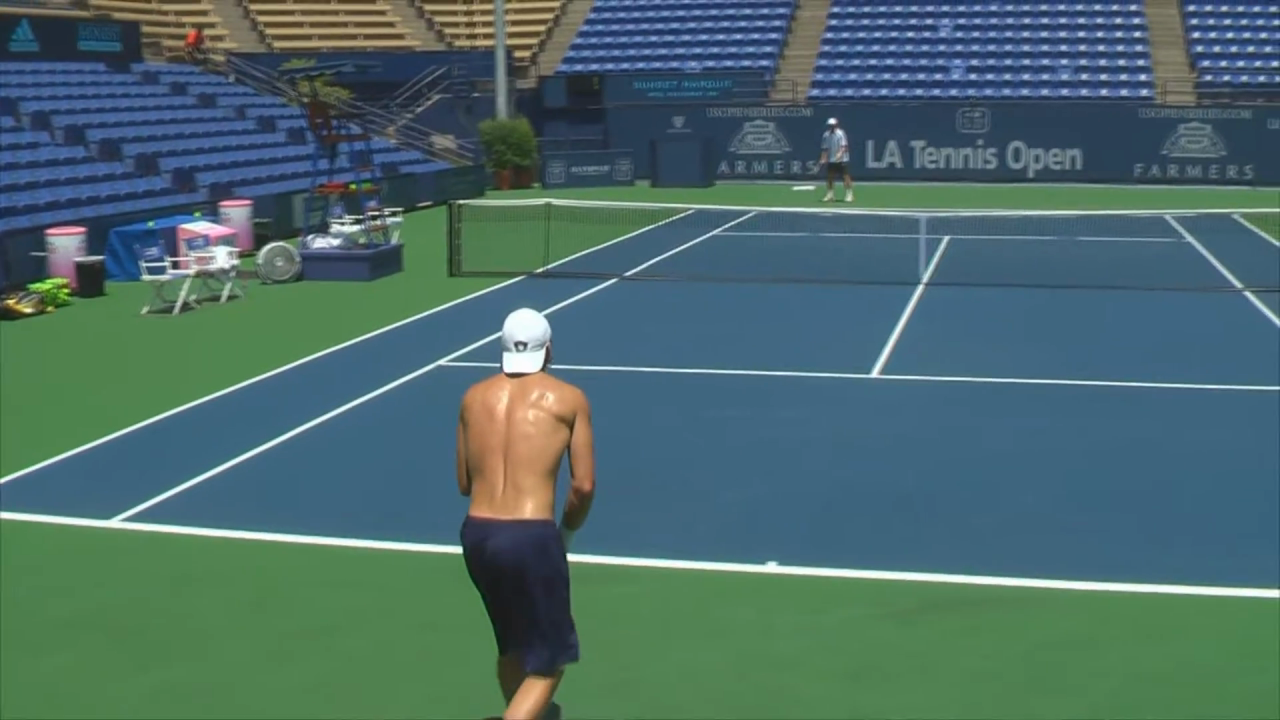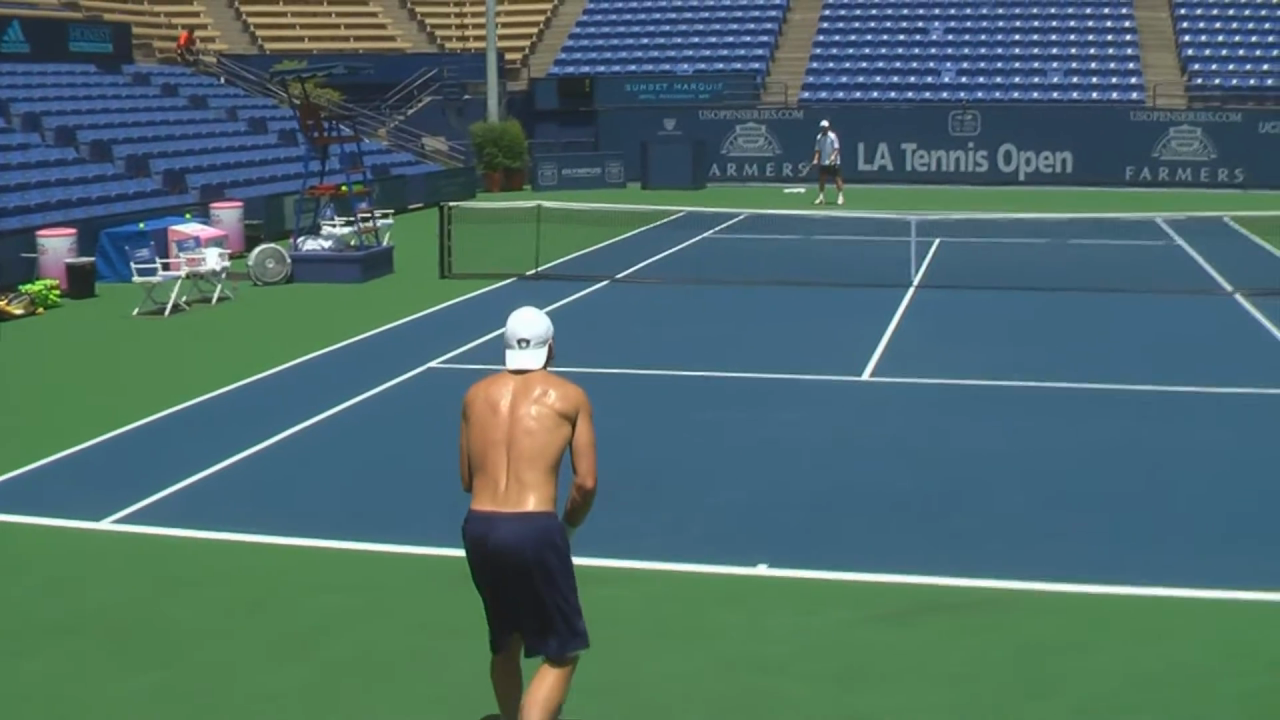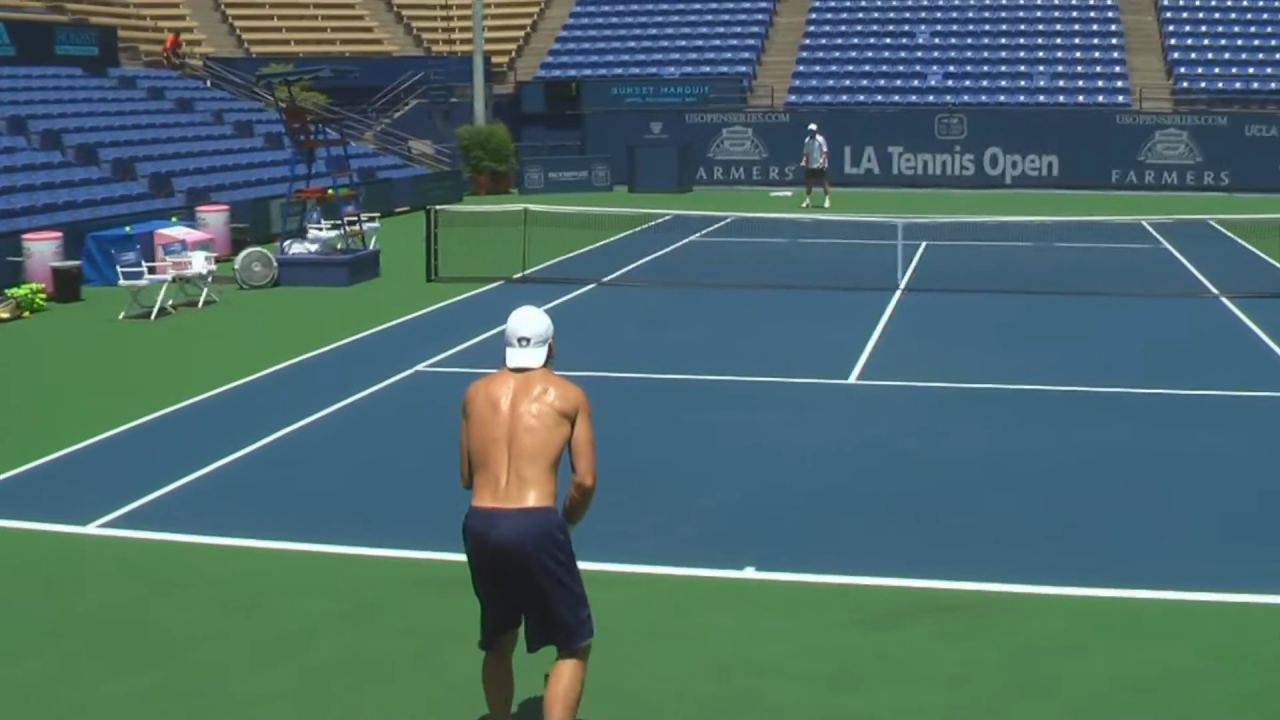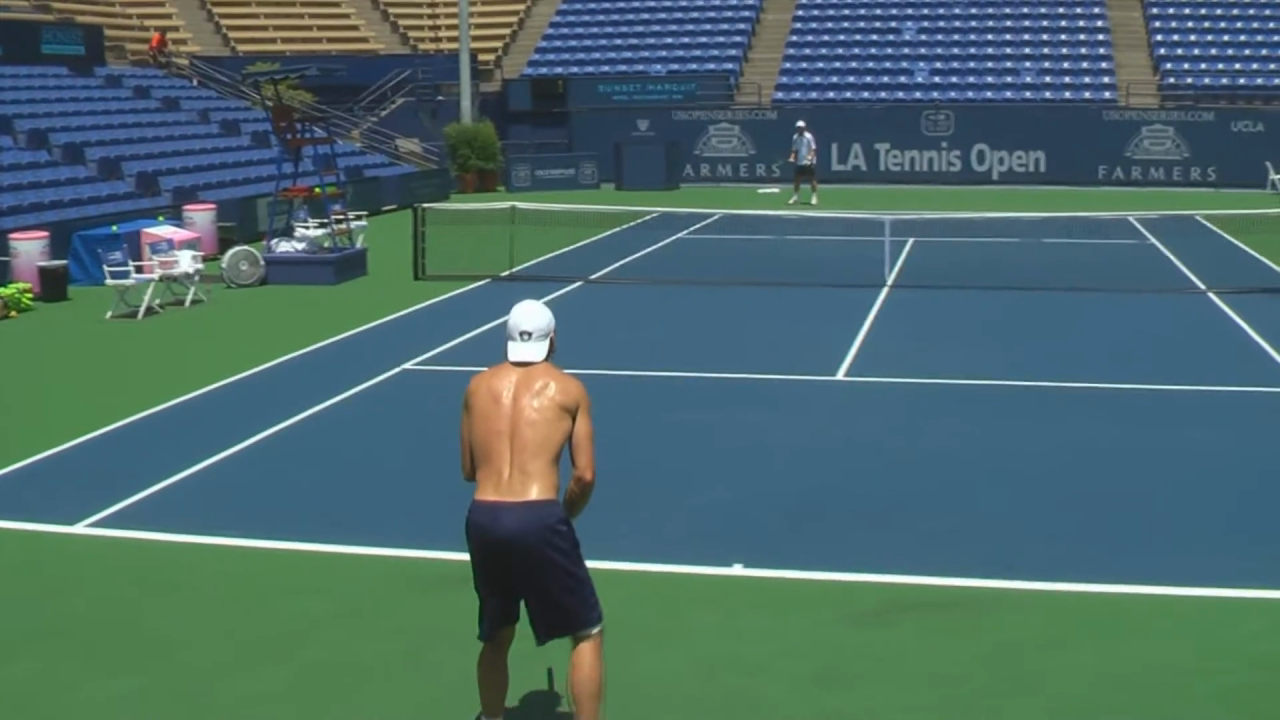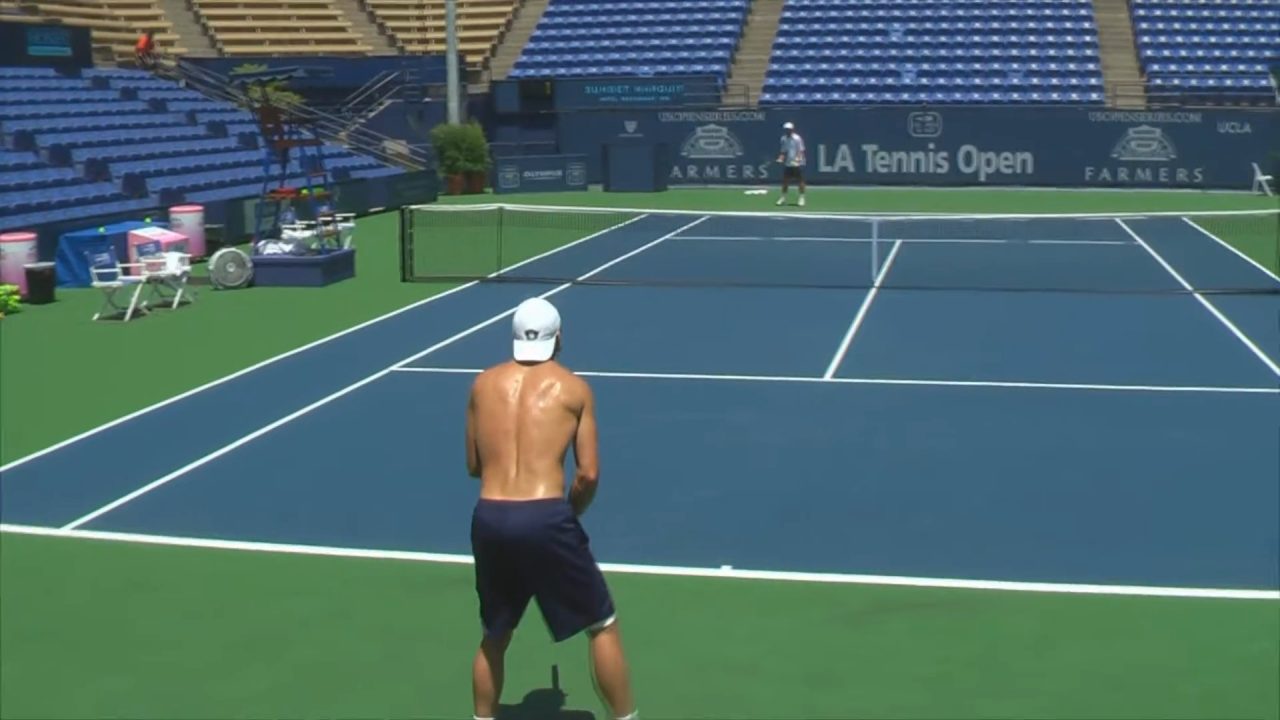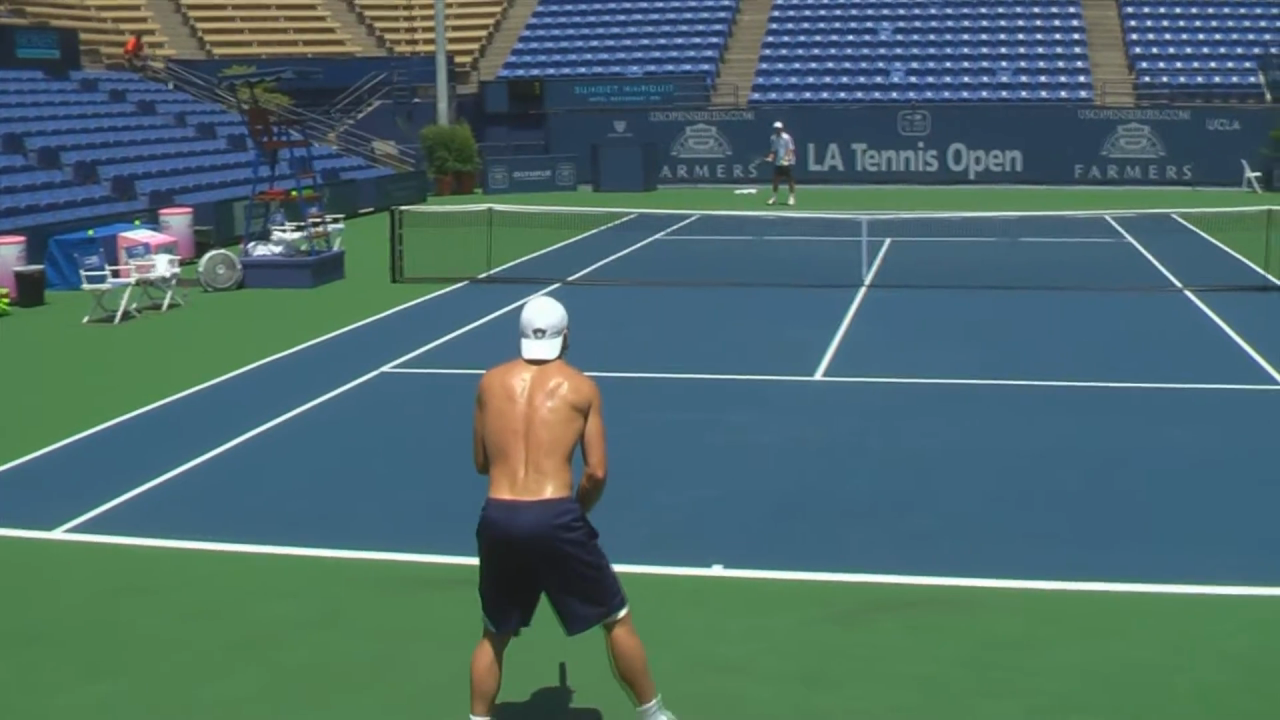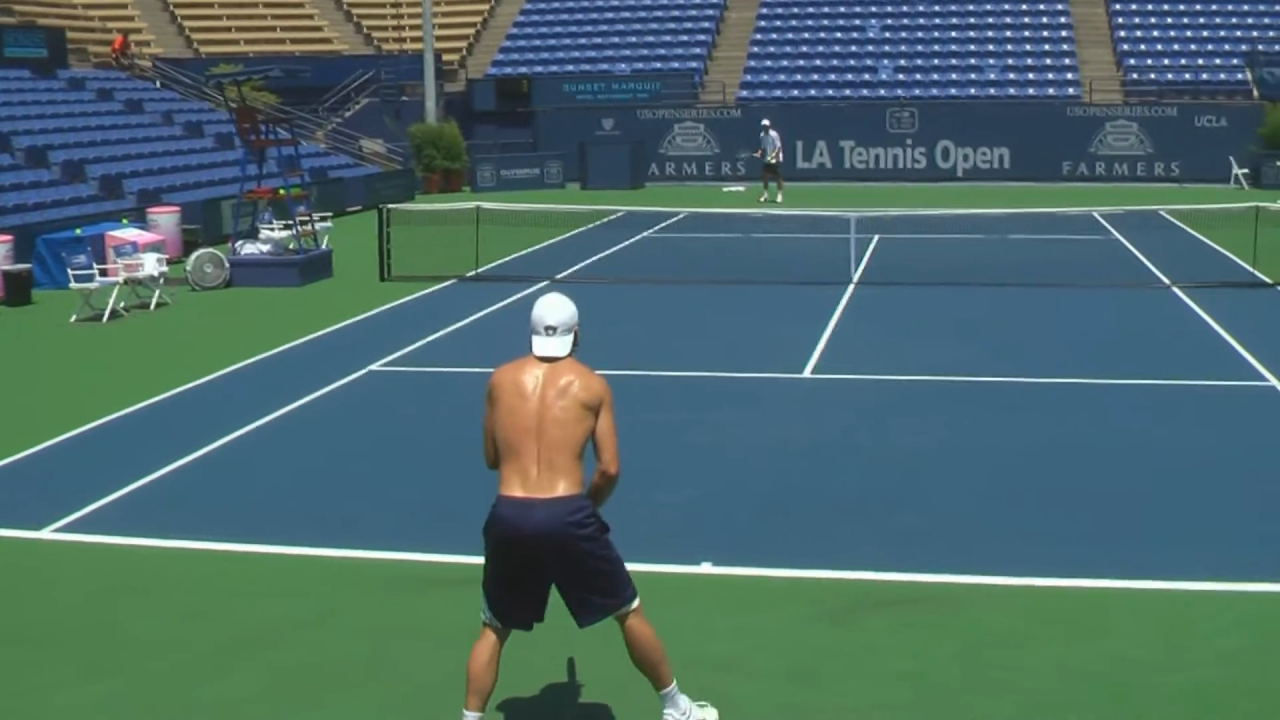
dt=0.3s
person 1, frame 1
left shoulder: (474, 397)
right shoulder: (568, 398)
left elbow: (464, 482)
right elbow: (584, 486)
right wrist: (566, 532)
left hip: (477, 534)
right hip: (531, 537)
left knee: (513, 649)
right knee: (545, 667)
person 1, frame 2
left shoulder: (476, 394)
right shoulder: (569, 396)
right elbow: (586, 483)
right wrist: (567, 527)
left hip: (479, 529)
right hip: (534, 530)
left knee: (505, 646)
right knee: (562, 656)
person 1, frame 3
left shoulder: (476, 392)
right shoulder: (568, 395)
right elbow: (585, 481)
right wrist: (566, 522)
left hip: (480, 525)
right hip: (535, 527)
left knee: (499, 644)
right knee: (574, 648)
person 1, frame 4
left shoulder: (478, 385)
right shoulder: (569, 389)
right elbow: (584, 475)
right wrist: (566, 515)
left hip: (482, 519)
right hip: (538, 519)
left knee: (495, 639)
right knee: (587, 634)
person 1, frame 5
left shoulder: (483, 384)
right shoulder: (574, 388)
right elbow: (589, 474)
right wrist: (570, 512)
left hip: (488, 518)
right hip: (545, 518)
left knee: (494, 636)
right knee: (601, 627)
person 1, frame 6
left shoulder: (489, 382)
right shoulder: (582, 388)
right elbow: (596, 473)
left hip: (497, 517)
right hip: (554, 518)
left knee: (495, 633)
right knee: (617, 620)
person 1, frame 7
left shoulder: (501, 379)
right shoulder: (592, 385)
right elbow: (609, 468)
left hip: (508, 514)
right hip: (567, 513)
left knee: (494, 628)
right knee: (629, 611)
